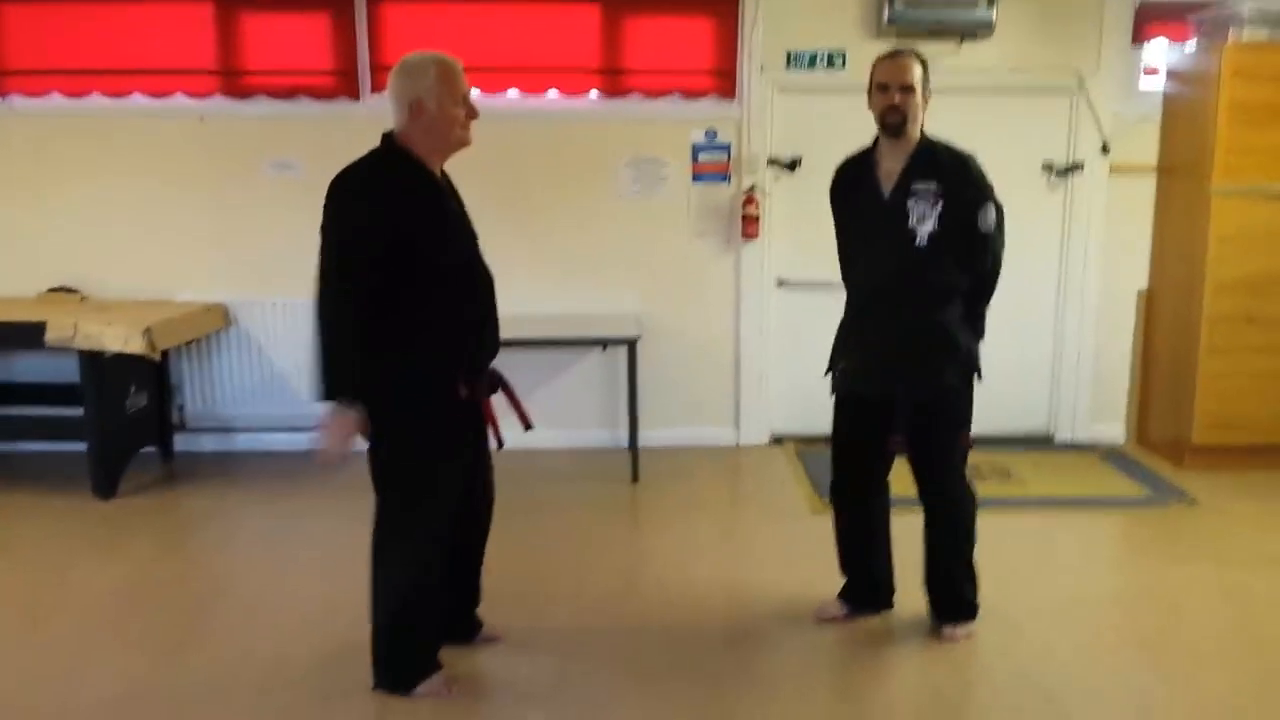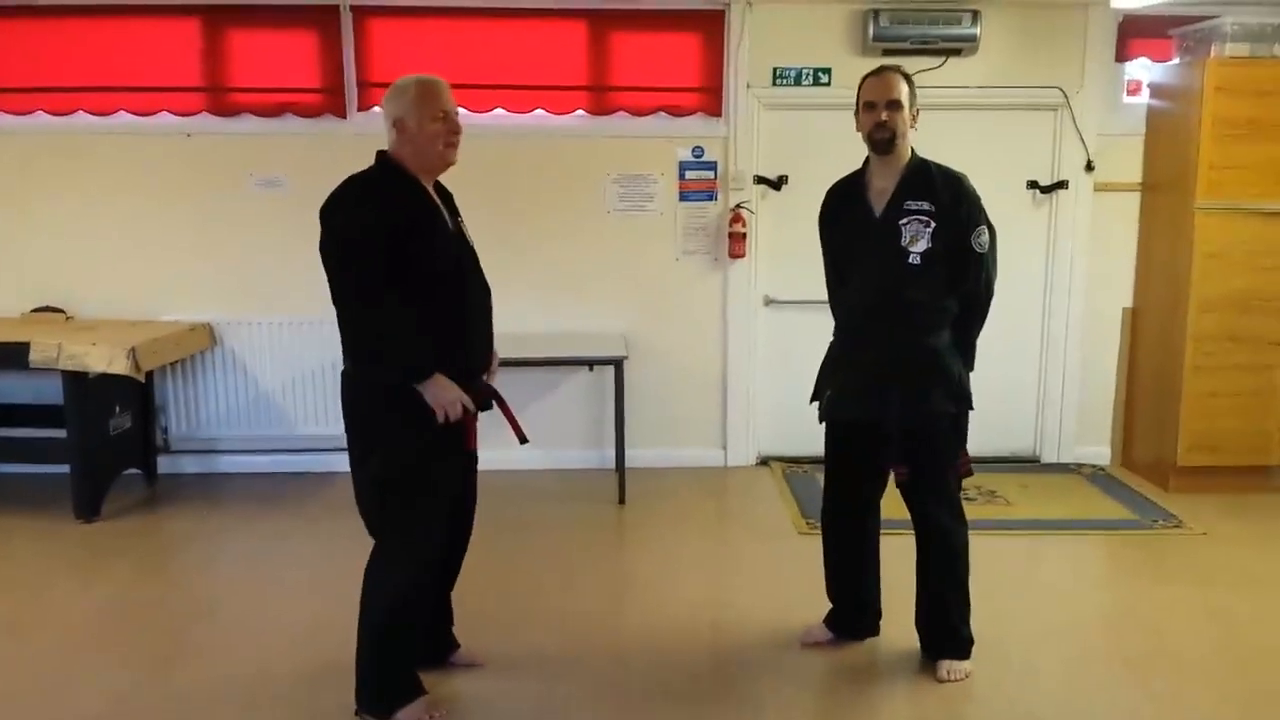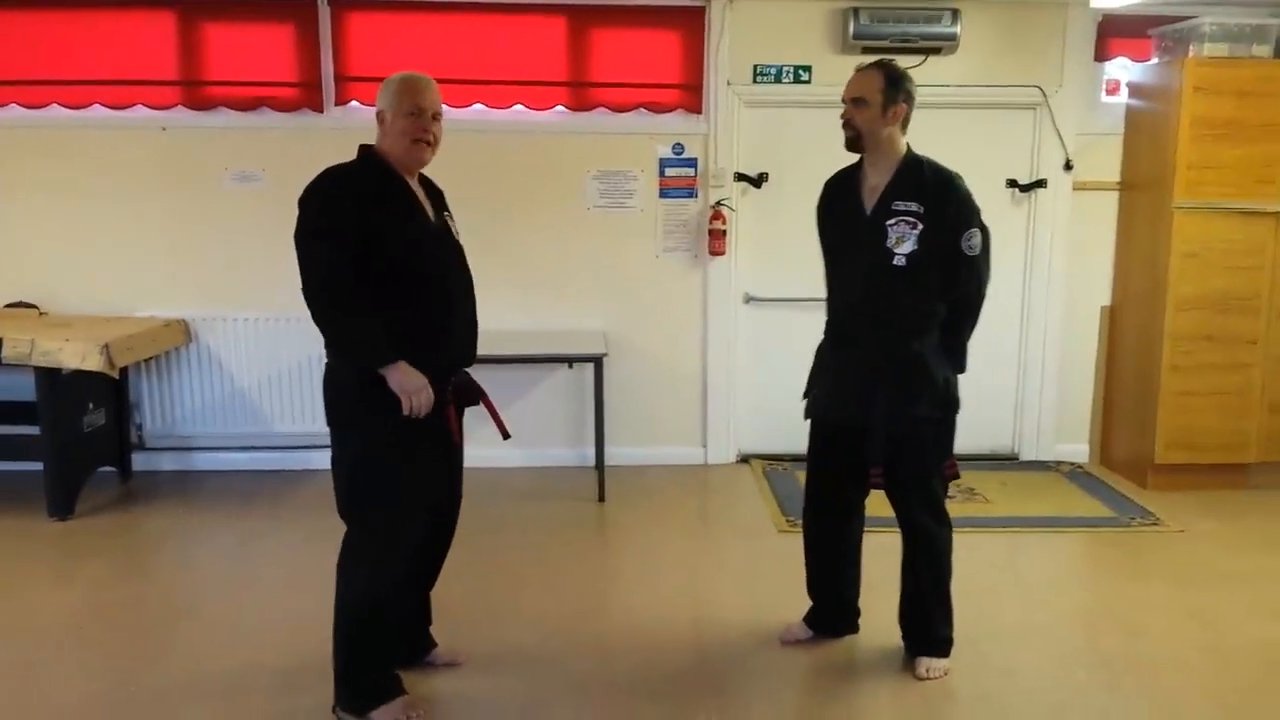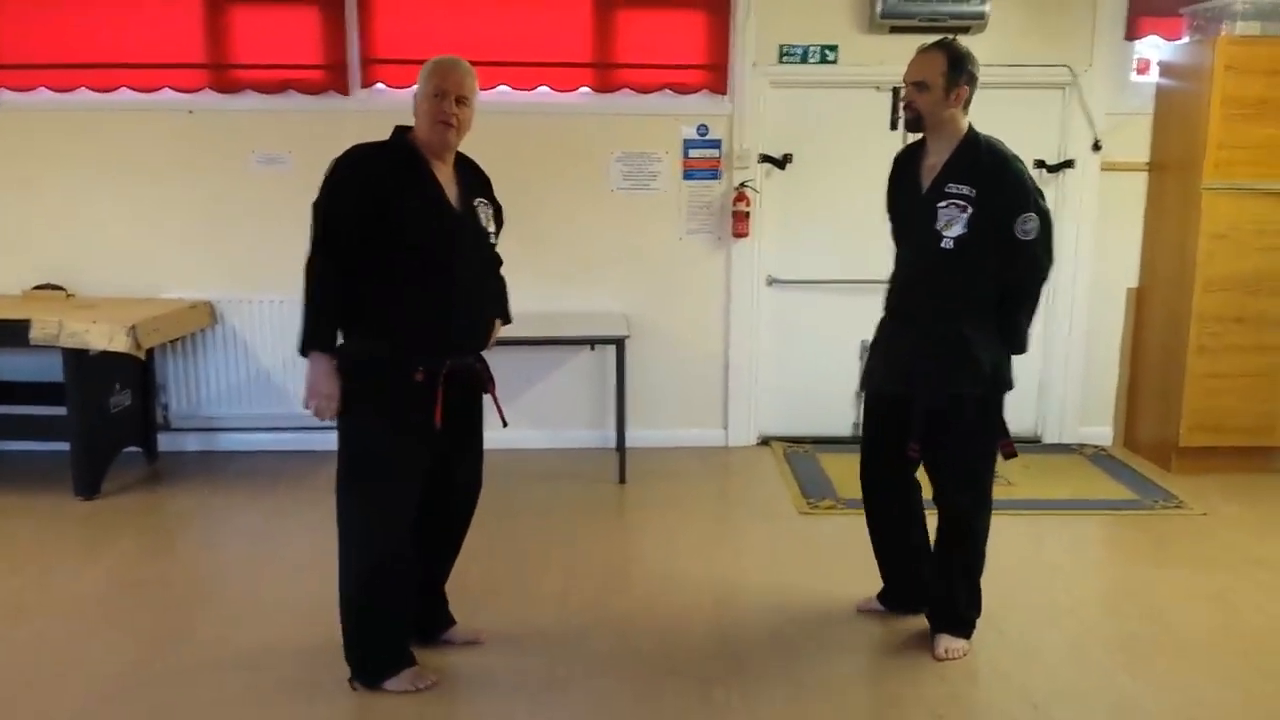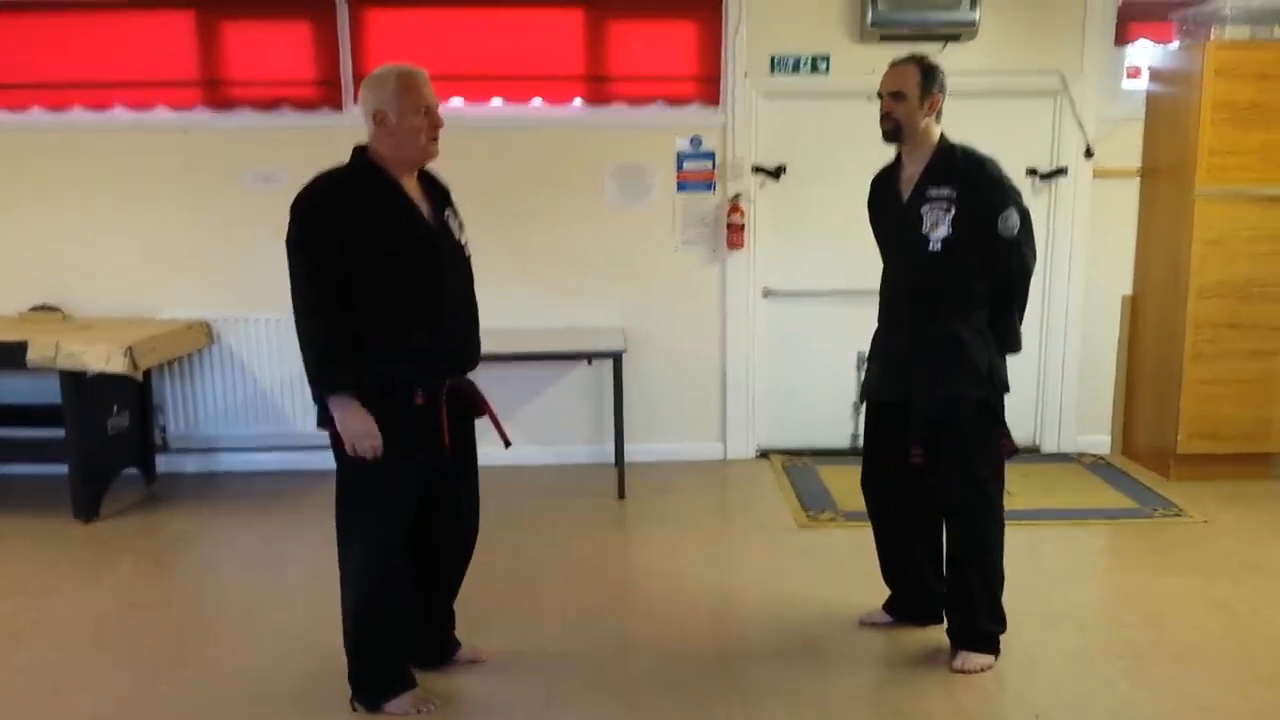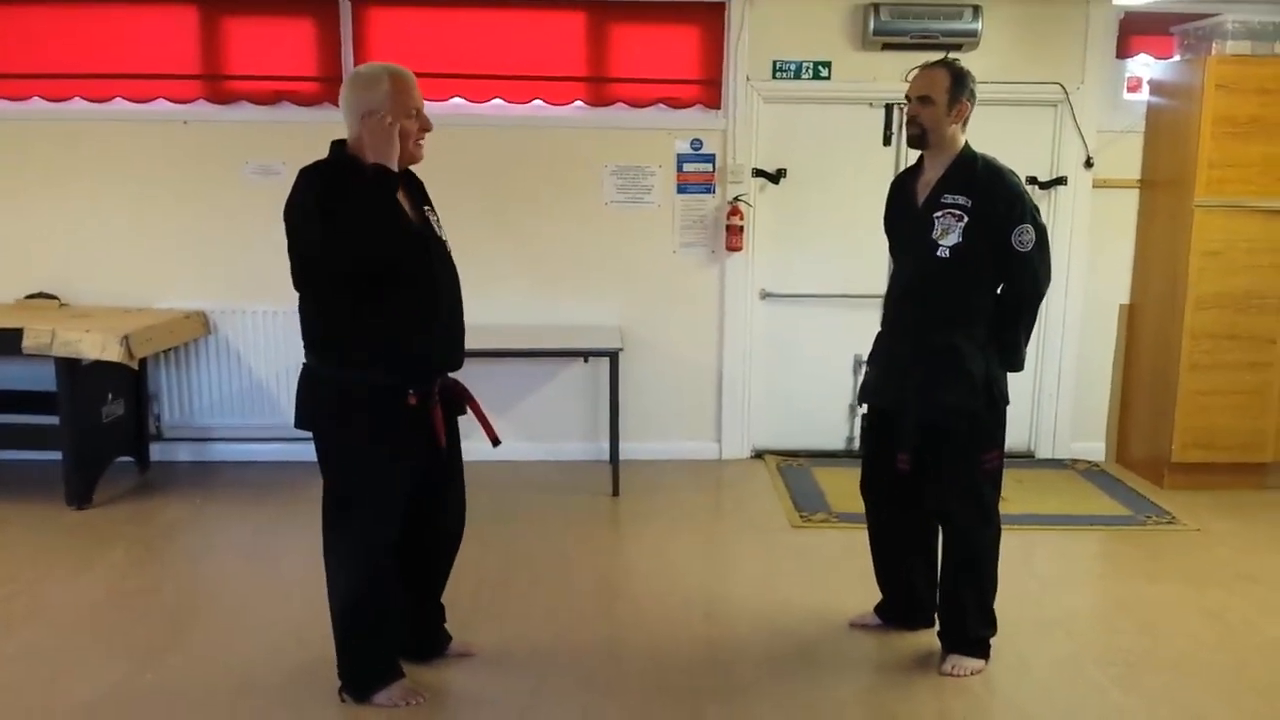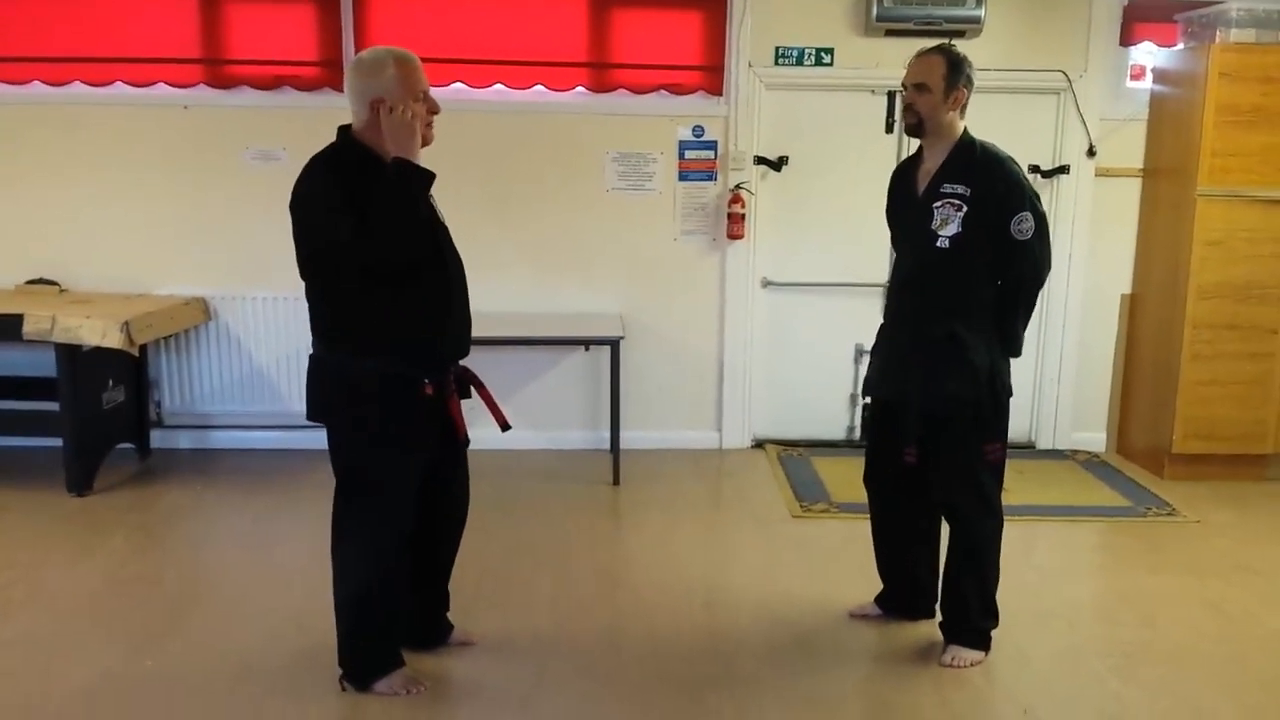
dt=0.7s
person 1, frame 1
left shoulder: (430, 180)
right shoulder: (371, 187)
right elbow: (341, 296)
right wrist: (344, 399)
left hip: (453, 384)
right hip: (405, 389)
left knee: (468, 504)
right knee: (414, 519)
left ankle: (454, 617)
right ankle: (401, 663)
person 1, frame 2
left shoulder: (435, 196)
right shoulder: (362, 201)
right elbow: (364, 306)
left wrist: (475, 352)
right wrist: (426, 377)
left hip: (444, 394)
right hip: (396, 401)
left knee: (447, 525)
right knee: (406, 537)
left ankle: (429, 639)
person 1, frame 3
left shoulder: (428, 194)
right shoulder: (340, 192)
right elbow: (330, 294)
left wrist: (449, 356)
right wrist: (391, 365)
left hip: (434, 390)
right hip: (377, 394)
left knee: (431, 521)
right knee: (382, 531)
left ankle: (406, 637)
person 1, frame 4
left shoulder: (475, 181)
right shoulder: (365, 170)
right elbow: (329, 267)
left wrist: (495, 314)
right wrist: (322, 355)
left hip: (456, 375)
right hip: (385, 375)
left knee: (451, 501)
right knee: (379, 513)
left ankle: (425, 614)
right ankle: (377, 656)
person 1, frame 5
left shoulder: (433, 192)
right shoulder: (333, 199)
right elbow: (316, 310)
left wrist: (456, 374)
right wrist: (341, 399)
left hip: (445, 398)
right hip: (381, 404)
left knee: (451, 527)
right knee: (380, 539)
left ankle: (431, 639)
person 1, frame 6
left shoulder: (404, 186)
right shoulder: (322, 188)
right elbow: (356, 261)
right wrist: (380, 173)
left hip: (420, 394)
right hip: (359, 401)
left knee: (436, 519)
right knee: (365, 533)
left ankle: (420, 632)
right ankle: (367, 671)
person 1, frame 7
left shoulder: (386, 174)
right shoulder: (330, 179)
right elbow: (385, 255)
right wrist: (405, 168)
left hip: (423, 380)
right hip: (370, 389)
left knee: (440, 507)
right knee: (376, 520)
left ankle: (422, 620)
right ankle: (368, 659)
person 2, frame 1
left shoulder: (957, 173)
right shoulder: (850, 177)
left elbow: (985, 262)
left wrist: (955, 331)
right wrist: (871, 323)
left hip: (937, 356)
right hip: (865, 349)
left knee: (944, 484)
right knee: (854, 477)
left ankle: (954, 605)
right ankle: (866, 589)
person 2, frame 2
left shoulder: (950, 192)
right shoulder: (840, 200)
left elbow: (977, 285)
left wrist: (942, 354)
right wrist: (860, 346)
left hip: (930, 381)
right hip: (854, 374)
left knee: (937, 512)
right knee: (846, 504)
left ankle: (947, 639)
right ankle: (852, 615)
person 2, frame 3
left shoulder: (942, 191)
right shoulder: (837, 191)
left elbow: (969, 287)
left wrist: (933, 358)
right wrist: (851, 347)
left hip: (917, 383)
right hip: (842, 373)
left knee: (922, 514)
right knee: (828, 502)
left ankle: (928, 638)
right ankle: (832, 613)
person 2, frame 4
left shoulder: (999, 171)
right shoulder: (904, 165)
left elbow: (1032, 264)
left wrist: (998, 341)
right wrist: (910, 322)
left hip: (966, 360)
right hip: (899, 347)
left knee: (960, 492)
right knee: (883, 474)
left ankle: (953, 616)
right ankle: (906, 588)
person 2, frame 5
left shoulder: (977, 175)
right shoulder: (883, 184)
left elbow: (1016, 263)
left wrist: (990, 341)
right wrist: (903, 333)
left hip: (962, 366)
right hip: (897, 358)
left knee: (968, 498)
right knee: (890, 487)
left ankle: (977, 632)
right ankle: (914, 600)
person 2, frame 6
left shoulder: (995, 187)
right shoulder: (903, 186)
left elbow: (1029, 279)
left wrist: (995, 357)
right wrist: (901, 341)
left hip: (964, 377)
right hip: (898, 366)
left knee: (965, 508)
right knee: (888, 493)
left ankle: (968, 636)
right ankle: (905, 604)
person 2, frame 7
left shoulder: (995, 173)
right shoulder: (904, 175)
left elbow: (1028, 267)
left wrist: (991, 340)
right wrist: (905, 330)
left hip: (967, 367)
right hip: (901, 356)
left knee: (968, 499)
right knee: (892, 485)
left ankle: (970, 627)
right ankle: (907, 595)
